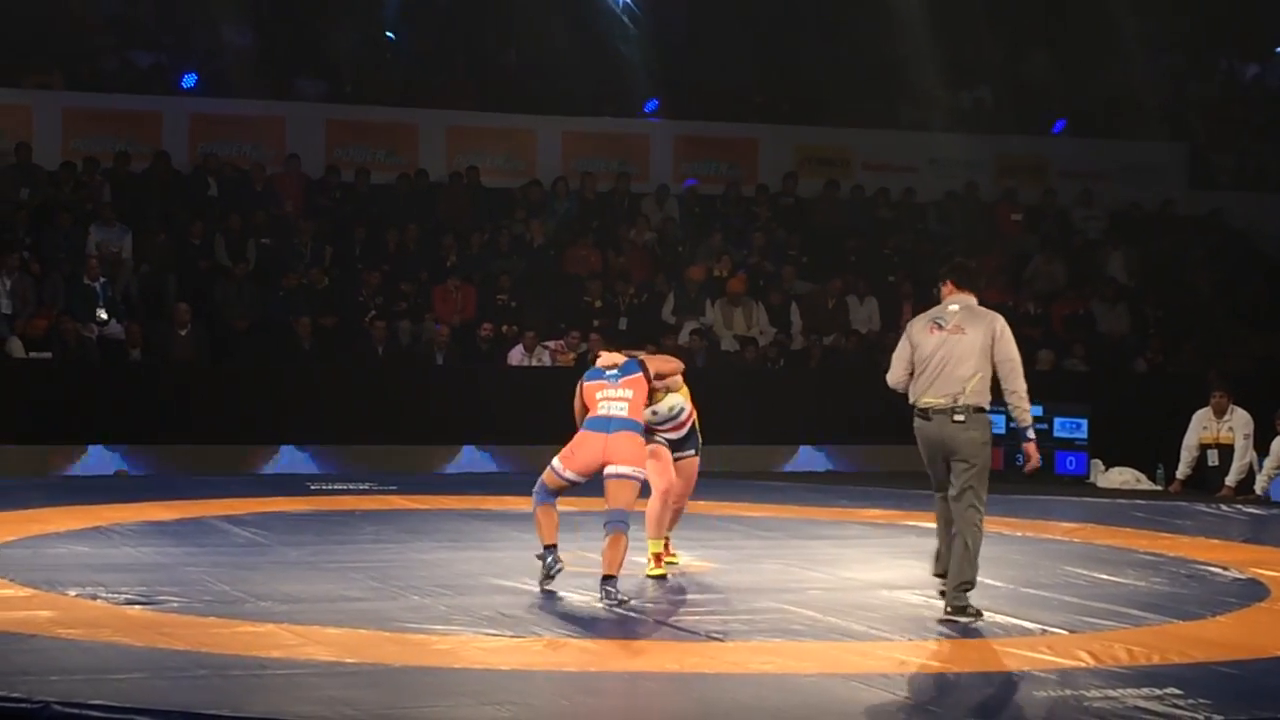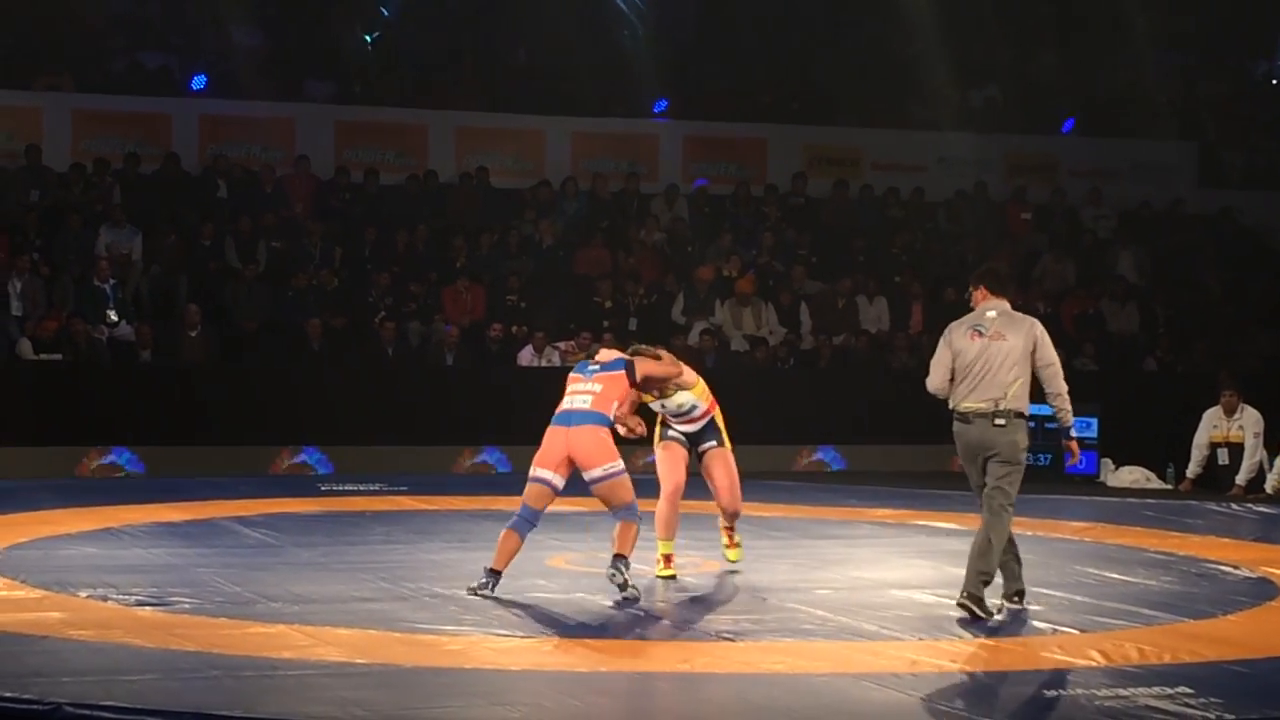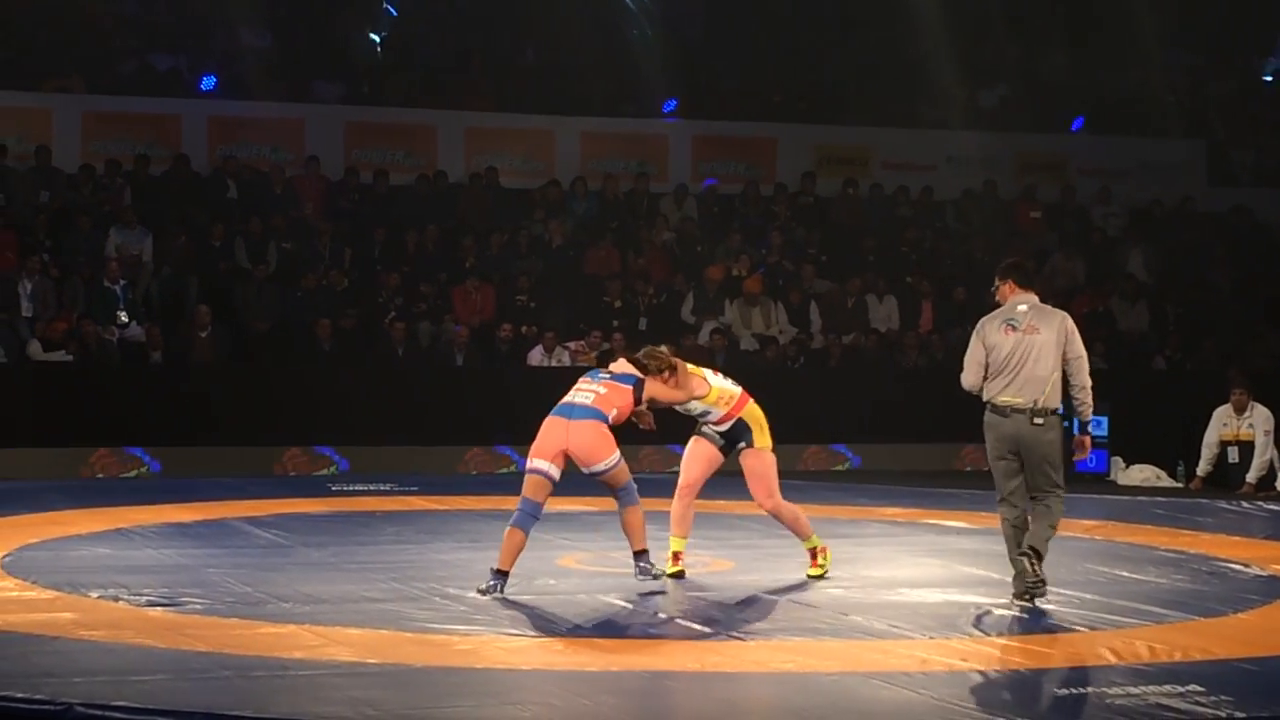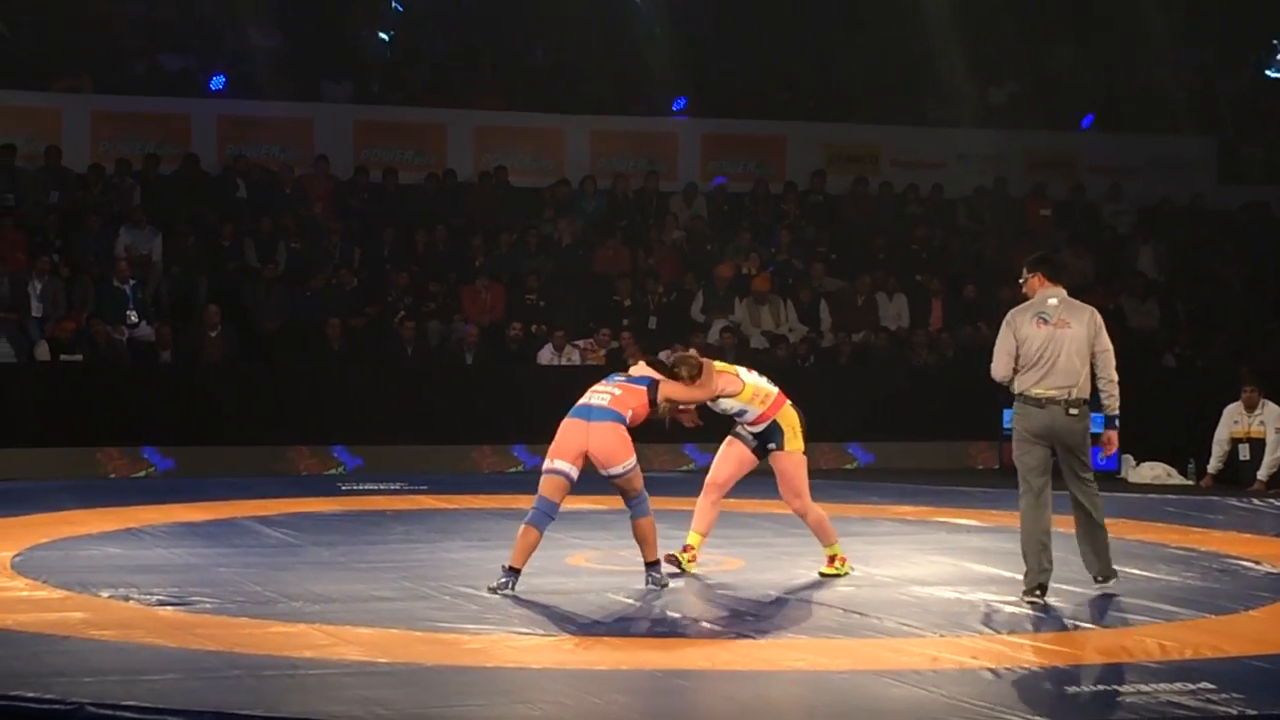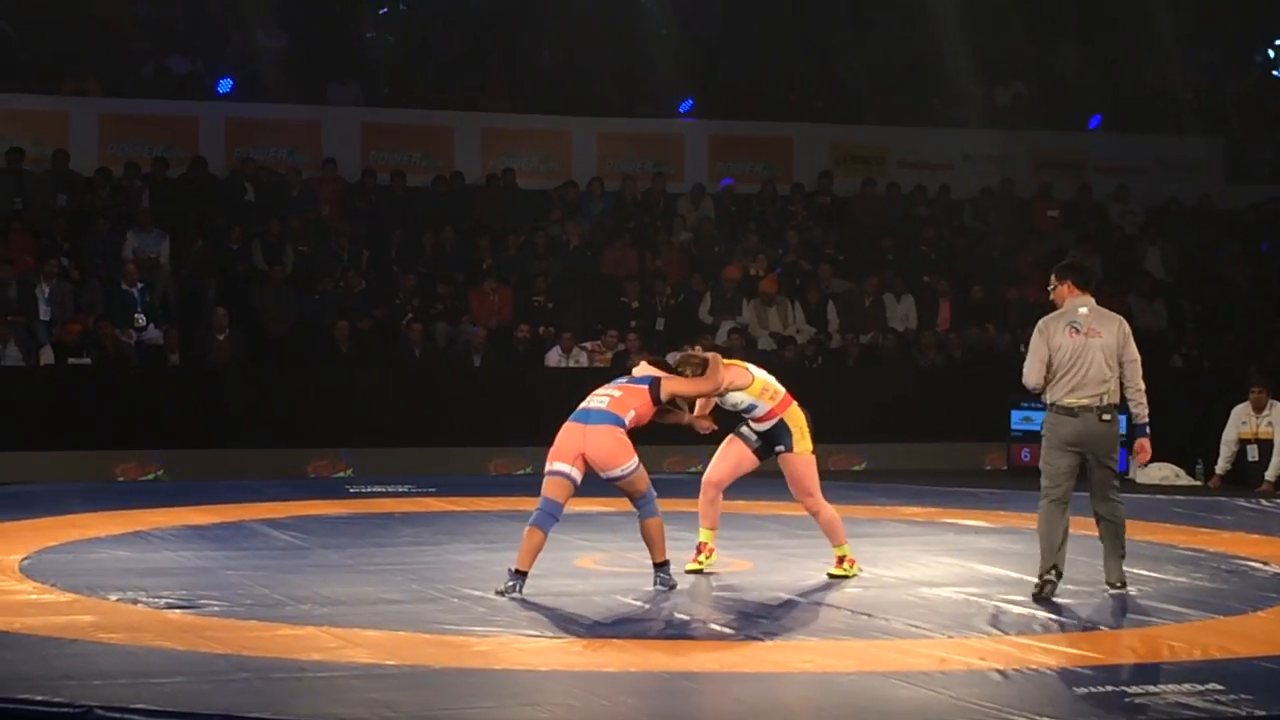
dt=0.2s
person 1, frame 1
left shoulder: (920, 323)
right shoulder: (991, 322)
left elbow: (896, 379)
right elbow: (1012, 382)
right wrist: (1027, 434)
left hip: (926, 422)
right hip: (968, 423)
left knee: (948, 501)
right knee: (968, 510)
left ankle: (945, 568)
right ankle: (957, 600)
person 1, frame 2
left shoulder: (957, 329)
right shoulder: (1029, 327)
left elbow: (936, 385)
right elbow: (1054, 385)
right wrist: (1068, 431)
left hip: (966, 426)
right hip: (1007, 427)
left knee: (992, 506)
right knee: (999, 510)
left ankle: (1012, 587)
right ankle: (974, 591)
person 1, frame 3
left shoulder: (989, 324)
right shoulder: (1060, 321)
left elbow: (970, 381)
right elbow: (1080, 379)
right wrist: (1085, 427)
left hip: (999, 421)
right hip: (1042, 422)
left knee: (1011, 504)
right knee: (1048, 497)
left ankle: (1024, 585)
right ankle: (1031, 550)
person 1, frame 4
left shoulder: (1017, 316)
right shoulder: (1088, 315)
left elbow: (1000, 372)
right elbow: (1106, 373)
right wrist: (1111, 422)
left hip: (1029, 413)
right hip: (1072, 413)
left knee: (1033, 499)
right knee: (1084, 492)
left ankle: (1035, 582)
right ankle: (1101, 569)
person 1, frame 5
left shoulder: (1048, 325)
right shoulder: (1116, 324)
left elbow: (1032, 381)
right elbow: (1133, 382)
right wrist: (1142, 431)
left hip: (1061, 421)
right hip: (1104, 421)
left knee: (1054, 498)
right knee: (1107, 500)
left ankle: (1051, 568)
right ankle: (1115, 575)
person 2, frame 1
left shoulder: (586, 379)
right shoulder: (639, 366)
right elbow: (677, 367)
left hip: (590, 440)
right hip: (629, 441)
left knee: (544, 493)
right knee: (617, 520)
left ankle: (550, 555)
right ankle: (609, 585)
person 2, frame 2
left shoulder: (578, 369)
right shoulder: (629, 366)
right elbow: (676, 370)
left wrist: (624, 418)
right wrist: (663, 356)
left hip: (556, 433)
right hip: (591, 436)
left knee: (526, 515)
right knee: (627, 513)
left ankle: (490, 578)
right ankle: (619, 565)
person 2, frame 3
left shoulder: (591, 375)
right shoulder: (642, 383)
right elbow: (684, 395)
left wrist: (633, 408)
right wrist: (675, 366)
left hip: (553, 424)
right hip: (589, 431)
left knee: (527, 509)
right knee: (626, 492)
left ankle: (498, 578)
right ankle: (642, 561)
person 2, frame 4
left shoulder: (613, 379)
right shoulder: (657, 384)
right elbow: (705, 392)
right wrist: (706, 366)
left hip: (570, 427)
right hip: (607, 432)
left knee: (542, 509)
right knee: (637, 501)
left ankle: (510, 576)
right ankle: (653, 572)
person 2, frame 5
left shoulder: (619, 383)
right shoulder: (661, 383)
right elbow: (711, 383)
left wrist: (688, 419)
right wrist: (713, 359)
left hip: (569, 432)
right hip: (605, 436)
left knee: (547, 510)
right knee: (645, 500)
left ankle: (516, 579)
right ankle: (662, 573)
person 3, frame 1
left shoulder: (671, 383)
left hip: (685, 434)
right hip: (653, 435)
left knee: (677, 500)
right knee: (664, 488)
left ankle: (663, 539)
right ankle: (654, 557)
person 3, frame 2
left shoulder: (682, 377)
right wrist: (627, 426)
left hip: (707, 426)
right hip: (673, 428)
left knee: (730, 504)
right knee: (672, 489)
left ankle: (727, 528)
right ankle: (665, 557)
person 3, frame 3
left shoulder: (690, 381)
right shoulder: (674, 378)
right wrist: (642, 414)
left hip: (747, 423)
right hip: (716, 426)
left knee: (769, 501)
right knee: (685, 487)
left ankle: (818, 550)
right ankle: (676, 556)
person 3, frame 4
left shoulder: (721, 379)
right wrist: (684, 414)
left hip: (782, 424)
right hip: (752, 427)
left knee: (798, 501)
right knee: (713, 484)
left ankle: (837, 557)
right ankle: (690, 552)
person 3, frame 5
left shoulder: (730, 373)
right elbow: (699, 415)
right wrist: (699, 420)
left hip: (788, 425)
right hip: (758, 427)
left knee: (810, 500)
right knee: (711, 481)
left ankle: (845, 558)
right ankle: (705, 551)
